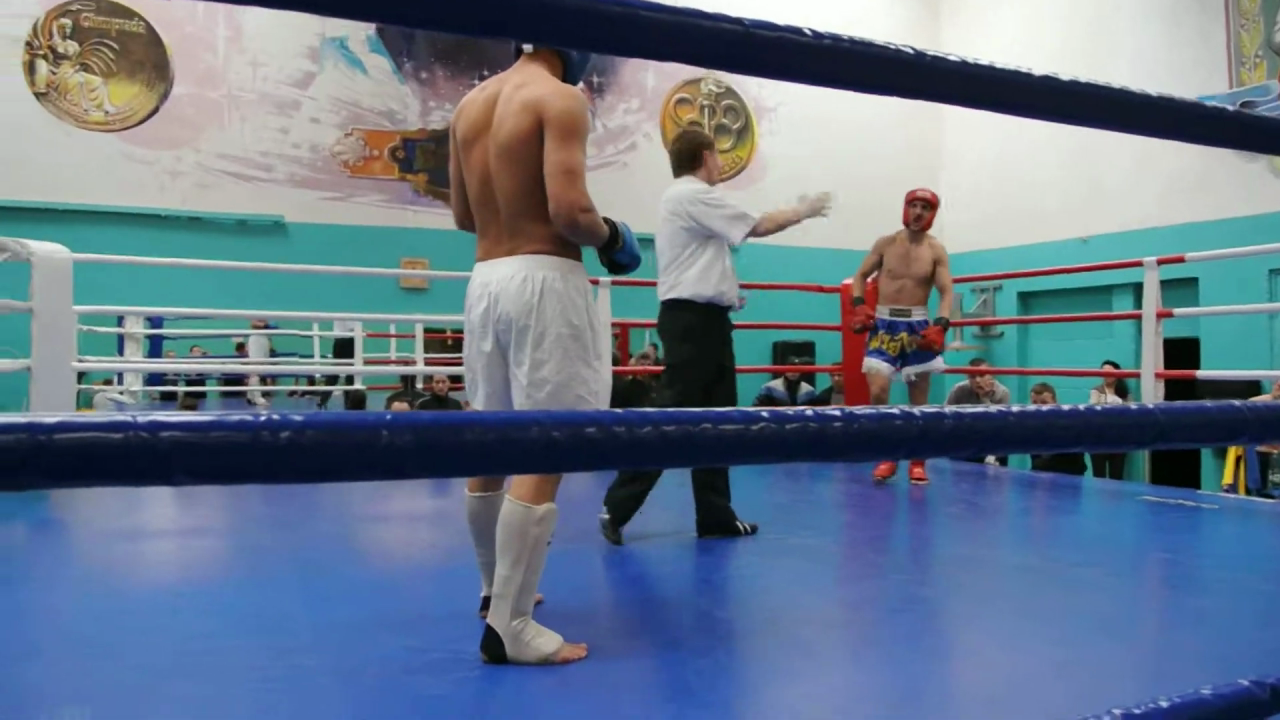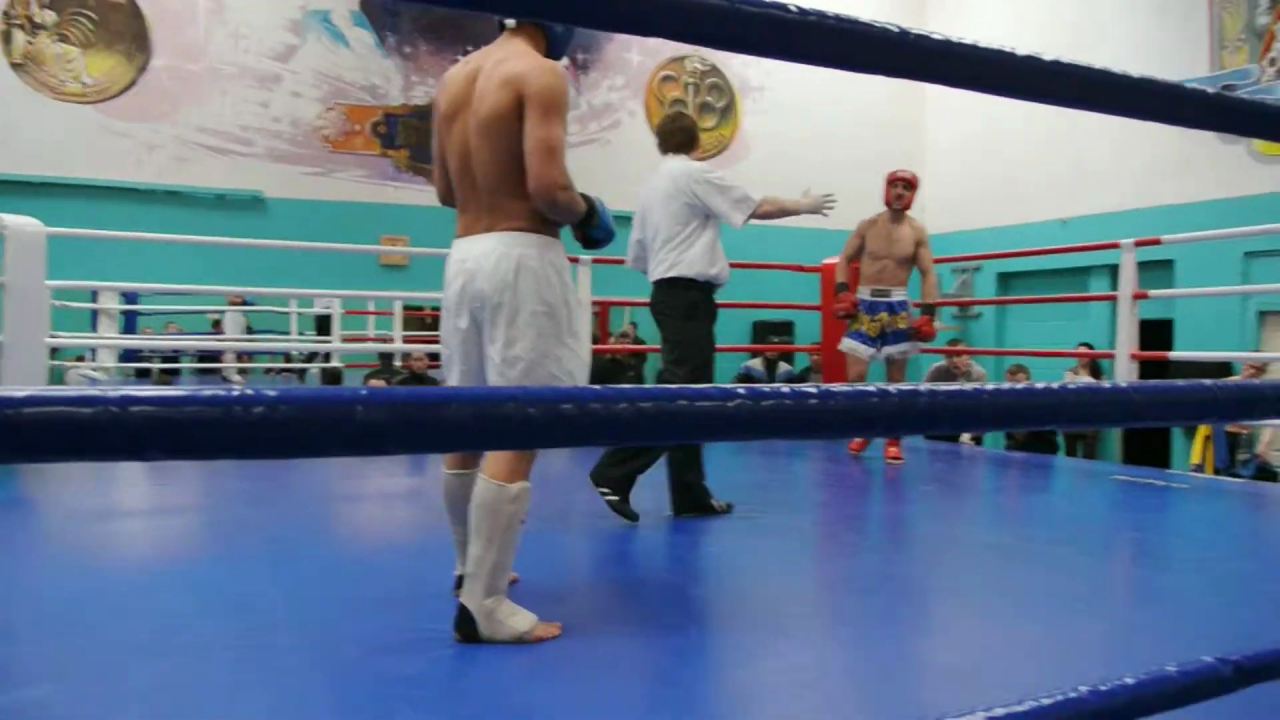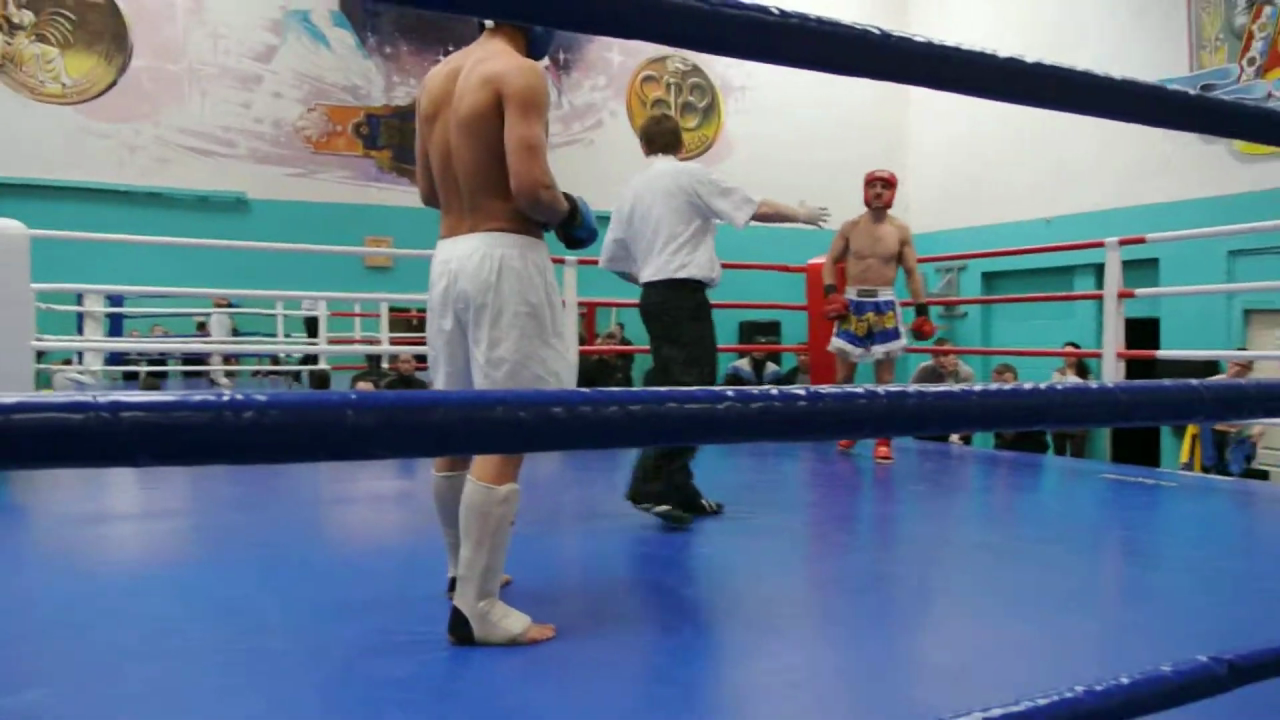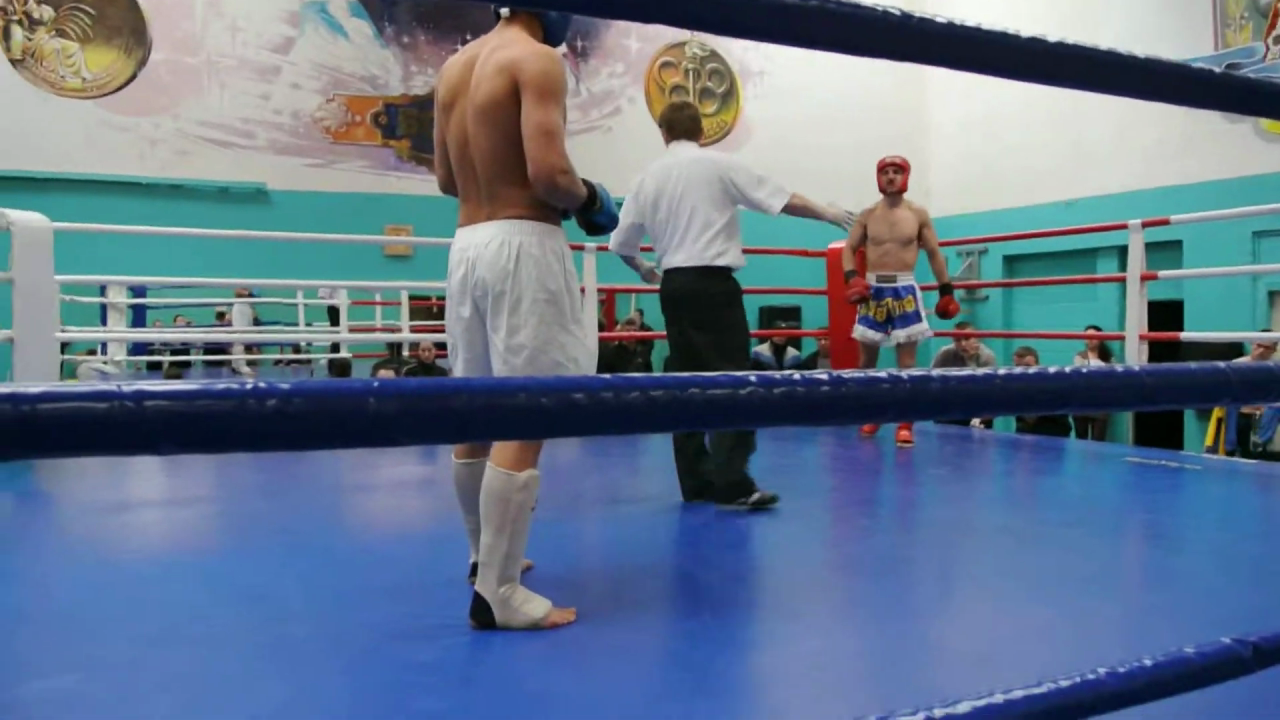
dt=0.1s
person 1, frame 1
left shoulder: (470, 105)
right shoulder: (559, 100)
right elbow: (570, 211)
right wrist: (612, 237)
left hip: (487, 280)
right hip: (544, 281)
left ankle: (498, 590)
right ankle: (509, 627)
person 1, frame 2
left shoulder: (453, 79)
right shoulder: (540, 74)
right elbow: (548, 188)
right wrist: (588, 214)
left hip: (466, 256)
right hip: (522, 257)
left ankle: (473, 568)
right ankle: (483, 606)
person 1, frame 3
left shoulder: (436, 78)
right shoulder: (520, 73)
right elbow: (531, 185)
right wrist: (570, 212)
left hip: (449, 256)
right hip: (505, 258)
left ankle: (465, 570)
right ankle: (476, 608)
person 1, frame 4
left shoulder: (453, 68)
right shoulder: (536, 60)
right elbow: (549, 172)
right wrist: (589, 198)
left hip: (468, 244)
right hip: (523, 246)
left ankle: (485, 556)
right ankle: (497, 593)
person 2, frame 1
left shoulder: (682, 199)
right shoulder: (695, 196)
right elbow: (758, 226)
left wrist: (724, 291)
right wrist: (803, 210)
left hip: (697, 320)
right hip: (690, 319)
right knee: (671, 414)
left ankle: (714, 513)
right ankle: (618, 504)
person 2, frame 2
left shoulder: (653, 185)
right shoulder: (695, 174)
left elbow: (636, 258)
right elbow: (758, 208)
right wrist: (804, 206)
left hip: (675, 295)
right hip: (686, 296)
right knee: (681, 390)
left ankle: (689, 493)
right ankle: (613, 475)
person 2, frame 3
left shoulder: (630, 190)
right shoulder: (690, 176)
left elbow: (611, 259)
right elbow: (752, 209)
right wrist: (800, 214)
left hip: (653, 298)
right hip: (683, 296)
left knee: (669, 392)
right knee: (694, 390)
left ankle: (674, 490)
right ankle: (650, 485)
person 2, frame 4
left shoulder: (649, 176)
right shoulder: (719, 164)
left elbow: (621, 243)
right elbow: (781, 199)
left wrist: (644, 269)
right wrist: (826, 214)
left hip: (674, 284)
right hip: (711, 283)
left knee: (688, 378)
right knee: (732, 375)
left ankle: (698, 477)
right ankle: (730, 480)
person 3, frame 1
left shoulder: (936, 251)
right shoulder: (886, 243)
left elbow: (946, 292)
right elbow: (861, 276)
left wrist: (940, 327)
right wrist: (858, 305)
left hip: (917, 326)
right hip: (884, 323)
left knee: (918, 400)
right knee: (877, 393)
left ankle: (917, 462)
right ankle: (888, 458)
person 3, frame 2
left shoulder: (917, 232)
right shoulder: (867, 226)
left elbow: (928, 274)
right elbow: (845, 260)
left wrist: (927, 314)
right wrist: (843, 292)
left hip: (897, 307)
right hip: (865, 304)
left knee: (896, 380)
right knee: (856, 375)
left ankle: (893, 441)
person 3, frame 3
left shoulder: (900, 230)
right shoulder: (850, 227)
left elbow: (912, 273)
right elbow: (829, 262)
left wrist: (922, 314)
right wrist: (831, 294)
left hip: (884, 305)
right hip: (852, 303)
left knee: (885, 379)
right knee: (843, 376)
left ankle: (883, 441)
person 3, frame 4
left shoulder: (918, 214)
right shoulder: (867, 215)
left elbow: (934, 254)
right elbow: (849, 249)
left wrist: (946, 292)
right wrist: (852, 278)
left hip: (904, 290)
right hip: (873, 290)
left knee: (906, 364)
right knee: (866, 361)
left ankle: (905, 425)
